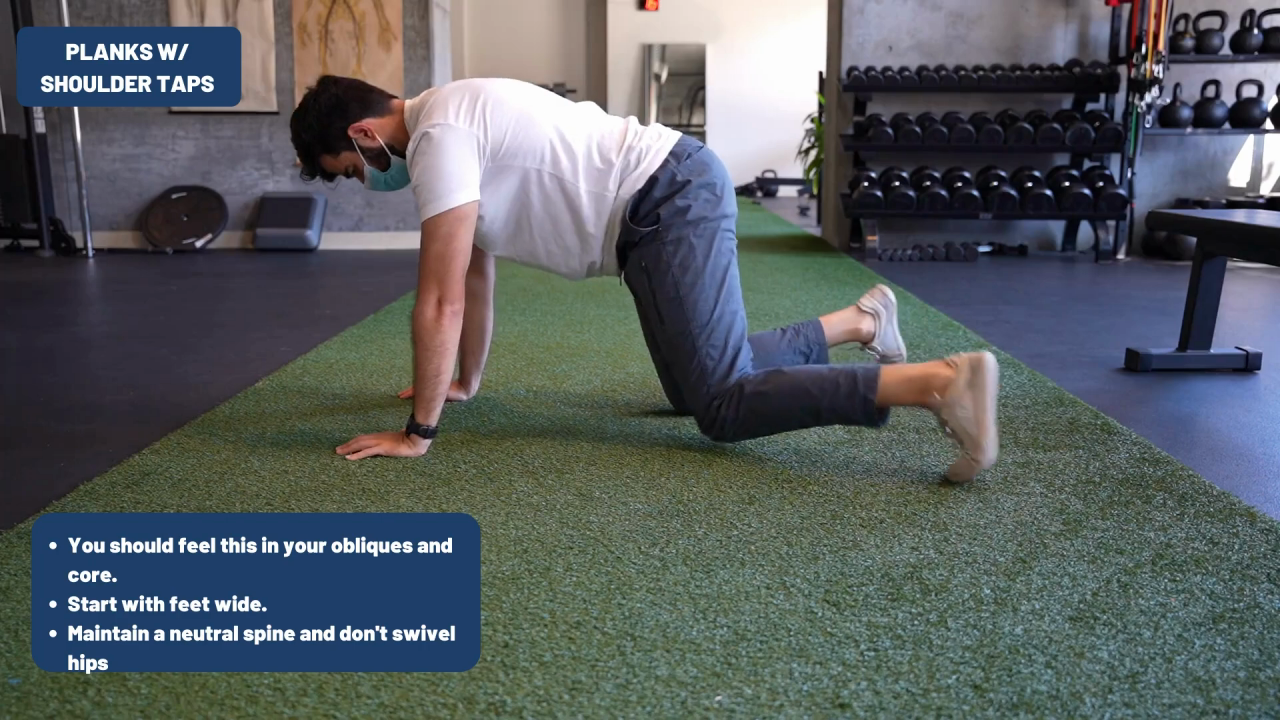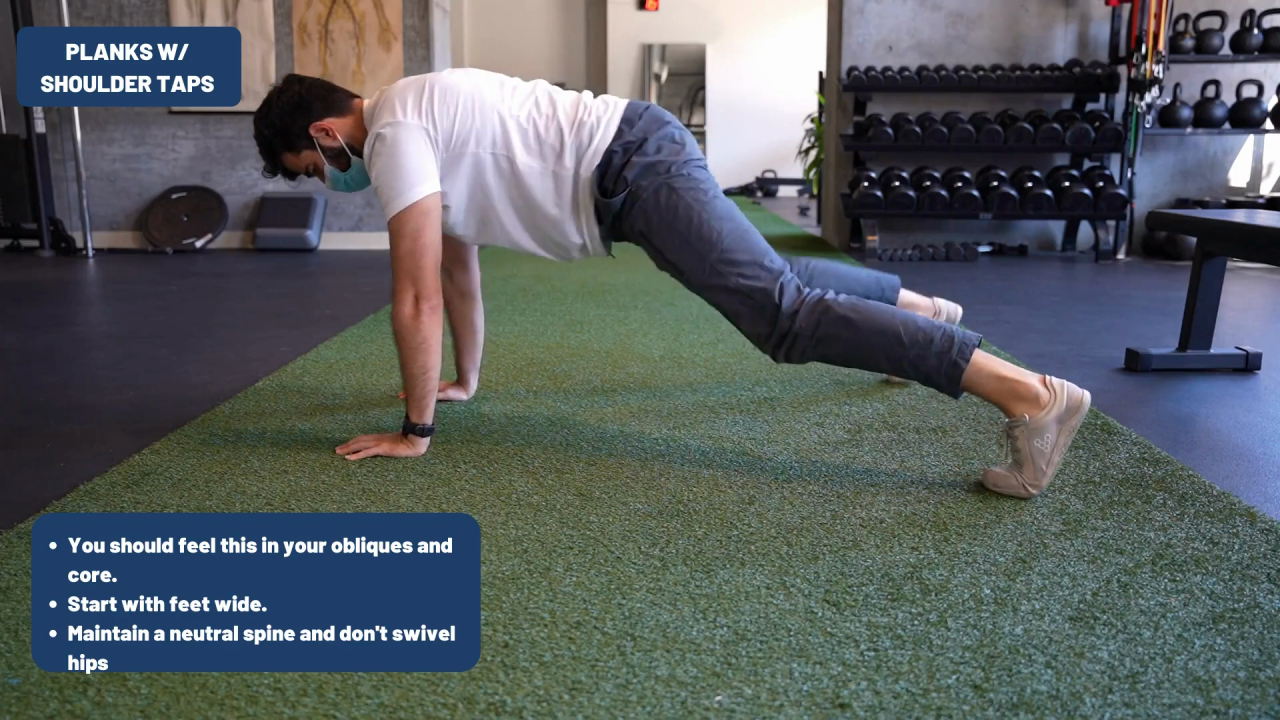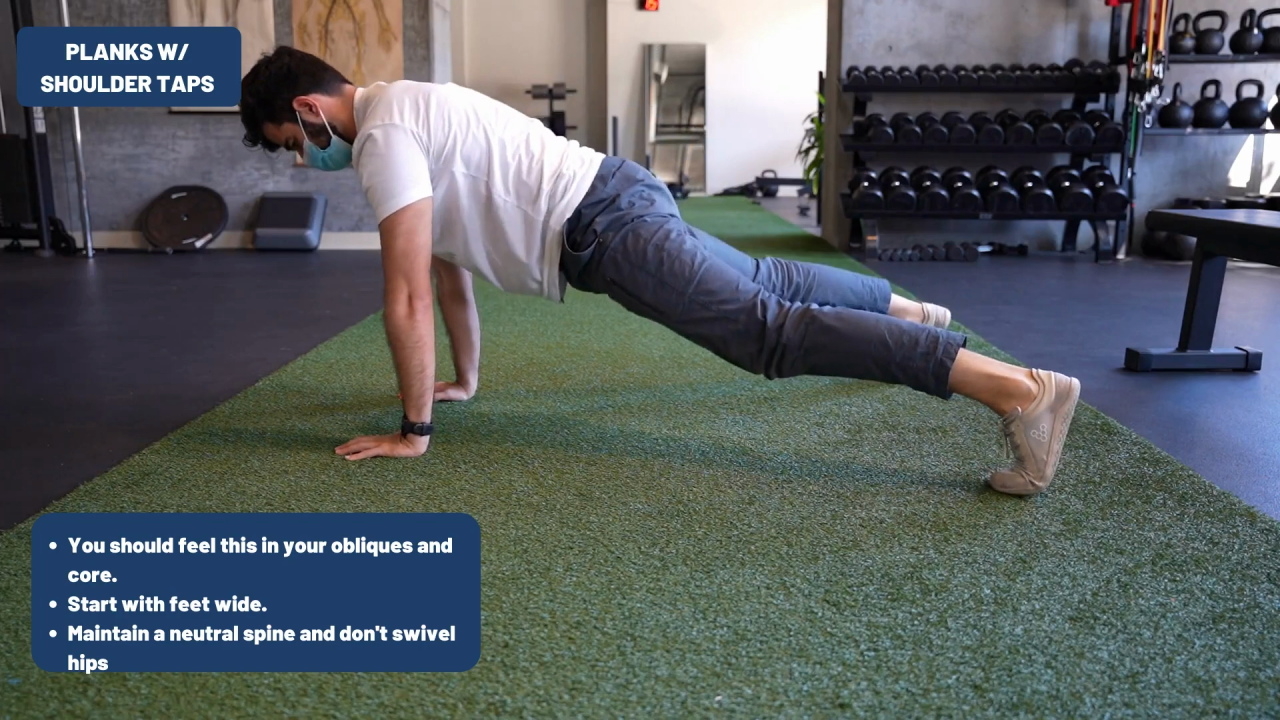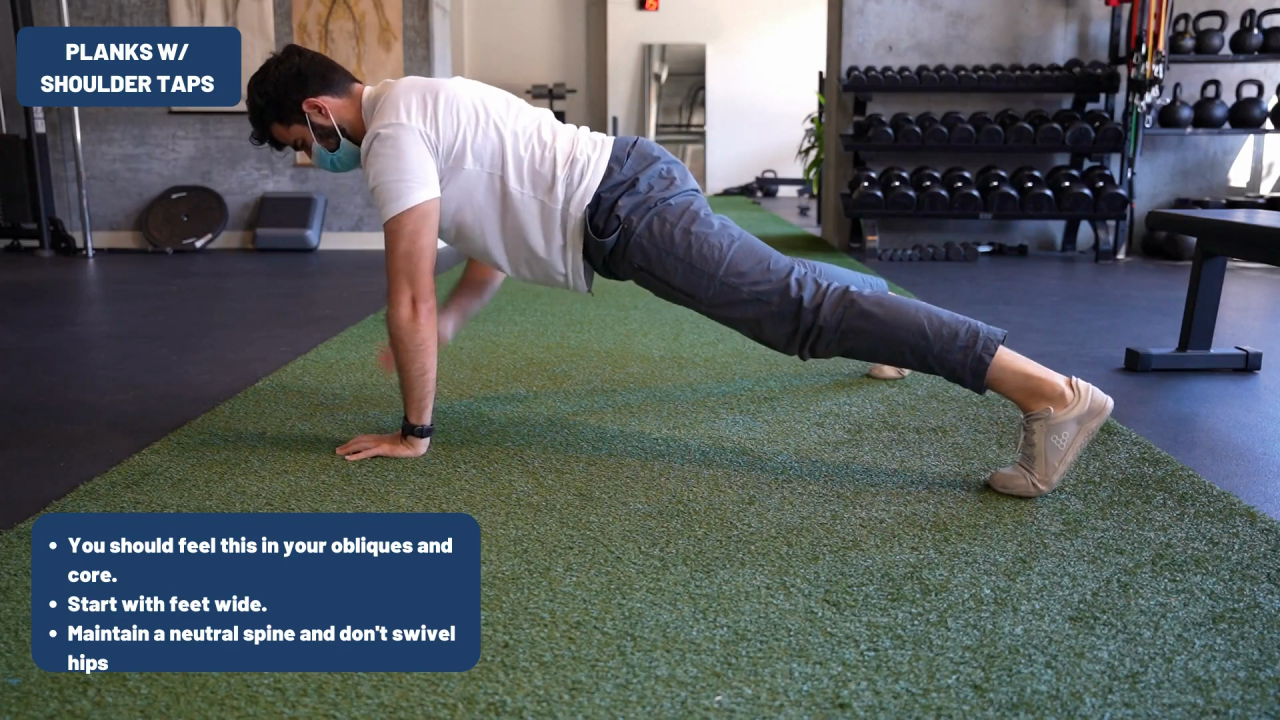
dt=0.4s
person 1, frame 1
left shoulder: (435, 139)
right shoulder: (451, 122)
left elbow: (441, 298)
right elbow: (474, 274)
left wrist: (417, 429)
right wrist: (463, 382)
left hip: (669, 200)
right hip: (674, 192)
left knee: (720, 406)
right knee: (706, 380)
left ankle: (941, 381)
right ankle: (861, 321)
person 1, frame 2
left shoulder: (391, 135)
right shoulder: (417, 118)
left elbow: (415, 295)
right elbow: (456, 265)
left wrist: (415, 427)
right wrist: (463, 378)
left hip: (633, 166)
right hip: (640, 154)
left knee: (778, 309)
right knee: (771, 275)
left ankle: (1029, 396)
right ankle: (917, 310)
person 1, frame 3
left shoulder: (383, 133)
right shoulder: (406, 112)
left elbow: (408, 297)
right elbow: (449, 266)
left wrist: (413, 427)
right wrist: (465, 377)
left hip: (603, 225)
right hip: (615, 201)
left knee: (767, 329)
right knee: (760, 283)
left ankle: (1019, 391)
right ankle: (914, 314)
person 1, frame 4
left shoulder: (390, 135)
right shoulder: (413, 107)
left elbow: (408, 297)
right elbow: (494, 227)
left wrist: (414, 430)
right wrist: (446, 319)
left hip: (622, 211)
right hip: (630, 183)
left knee: (795, 308)
right knee: (775, 278)
left ankle: (1051, 395)
right ankle: (904, 308)
